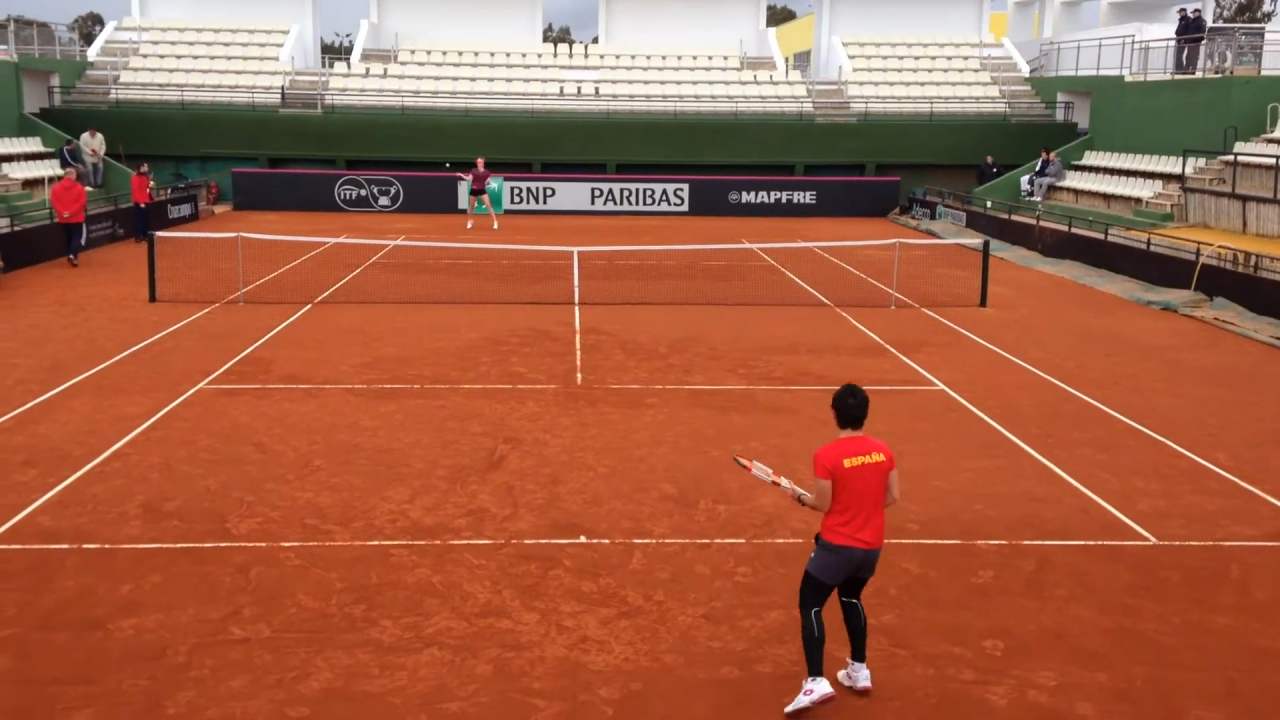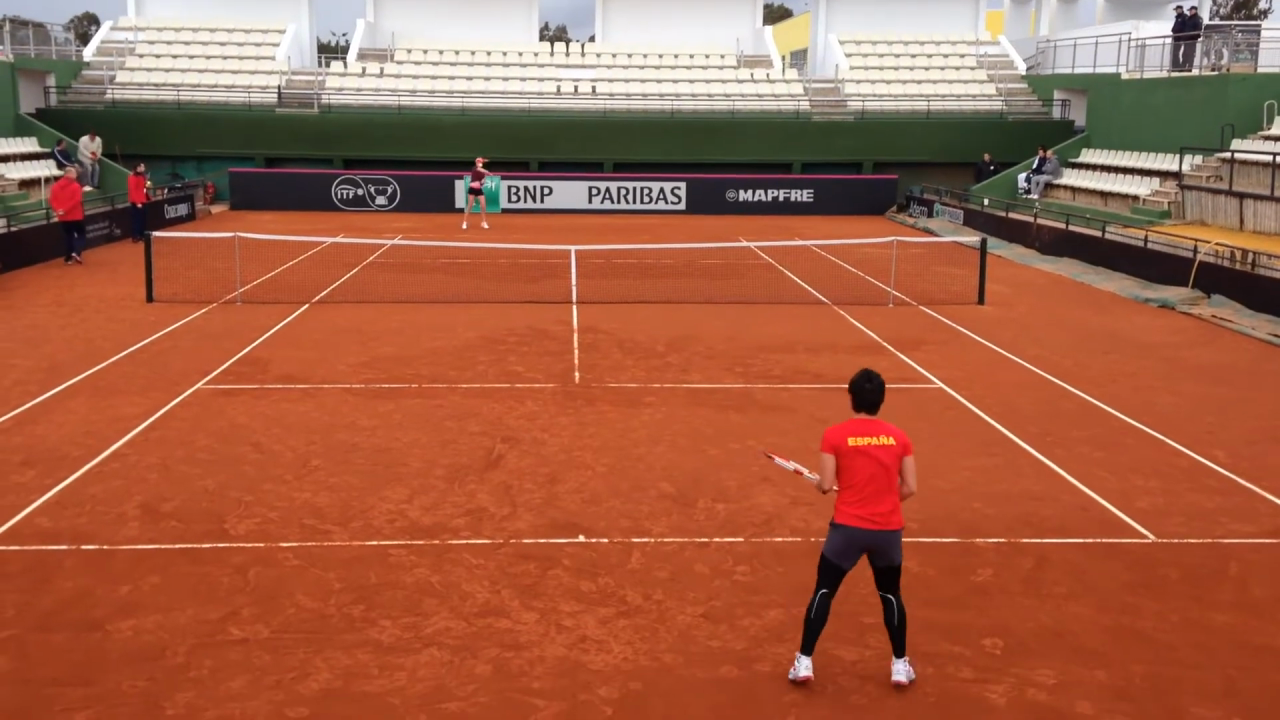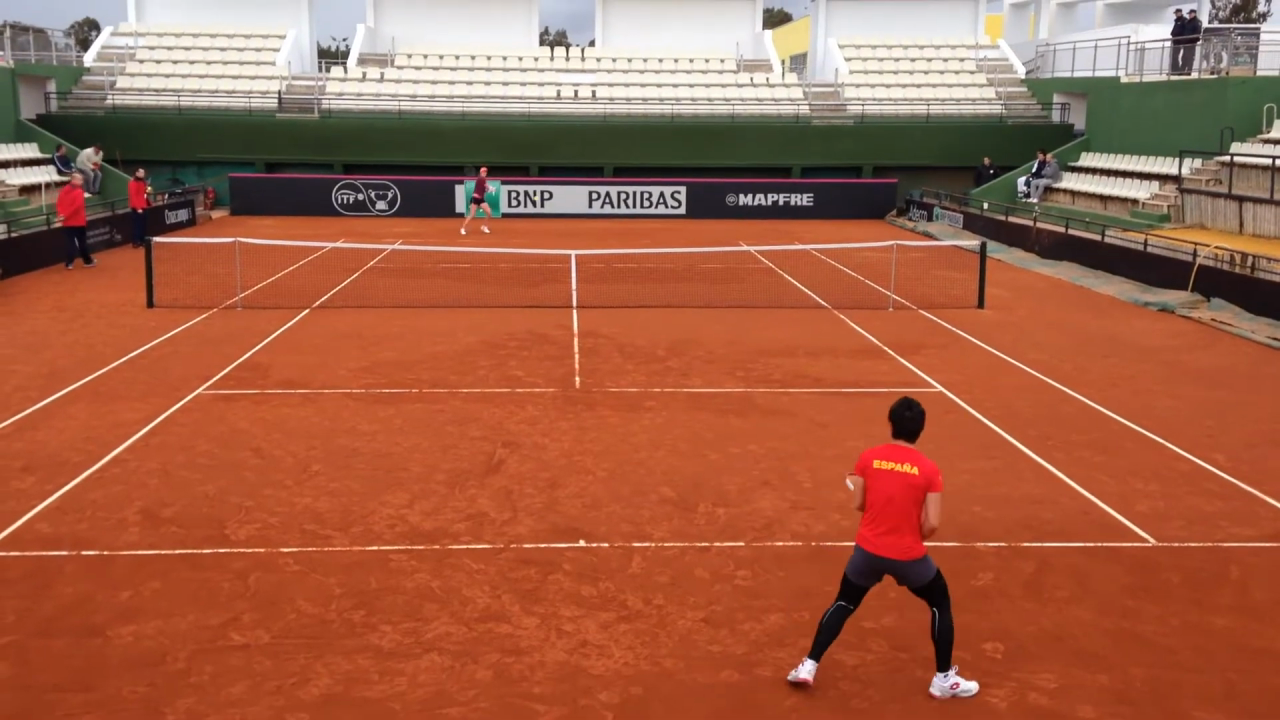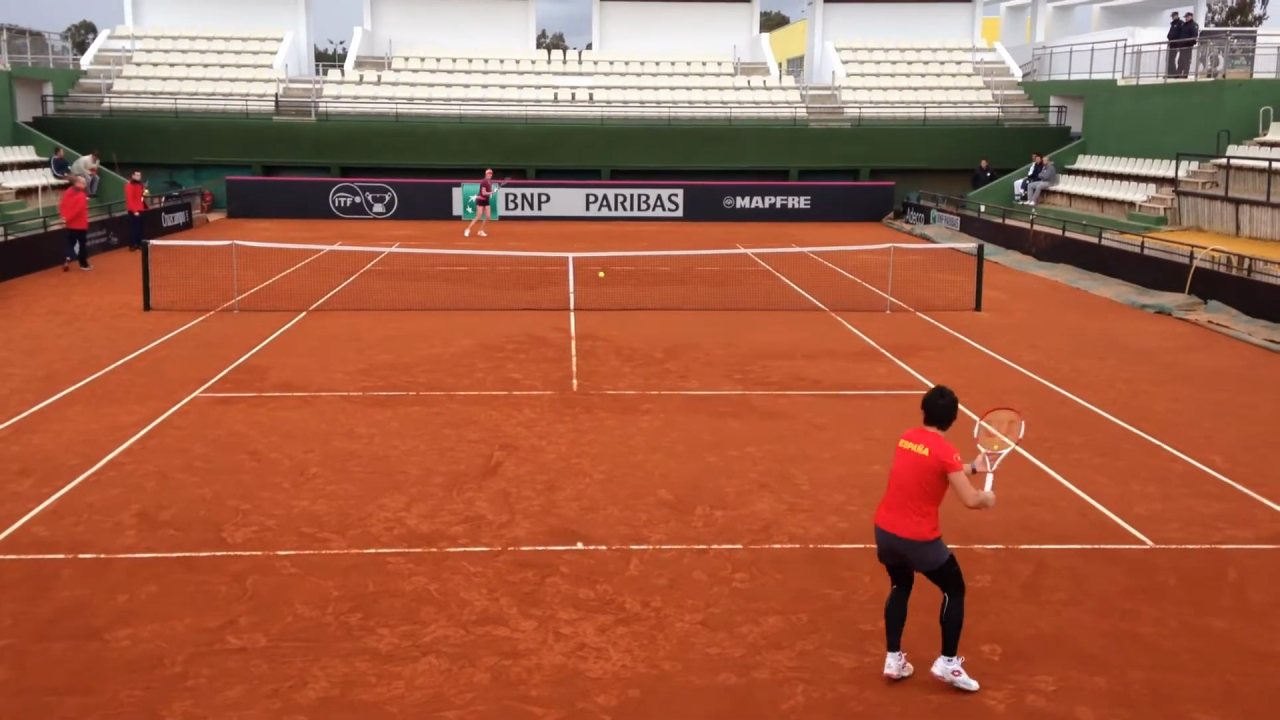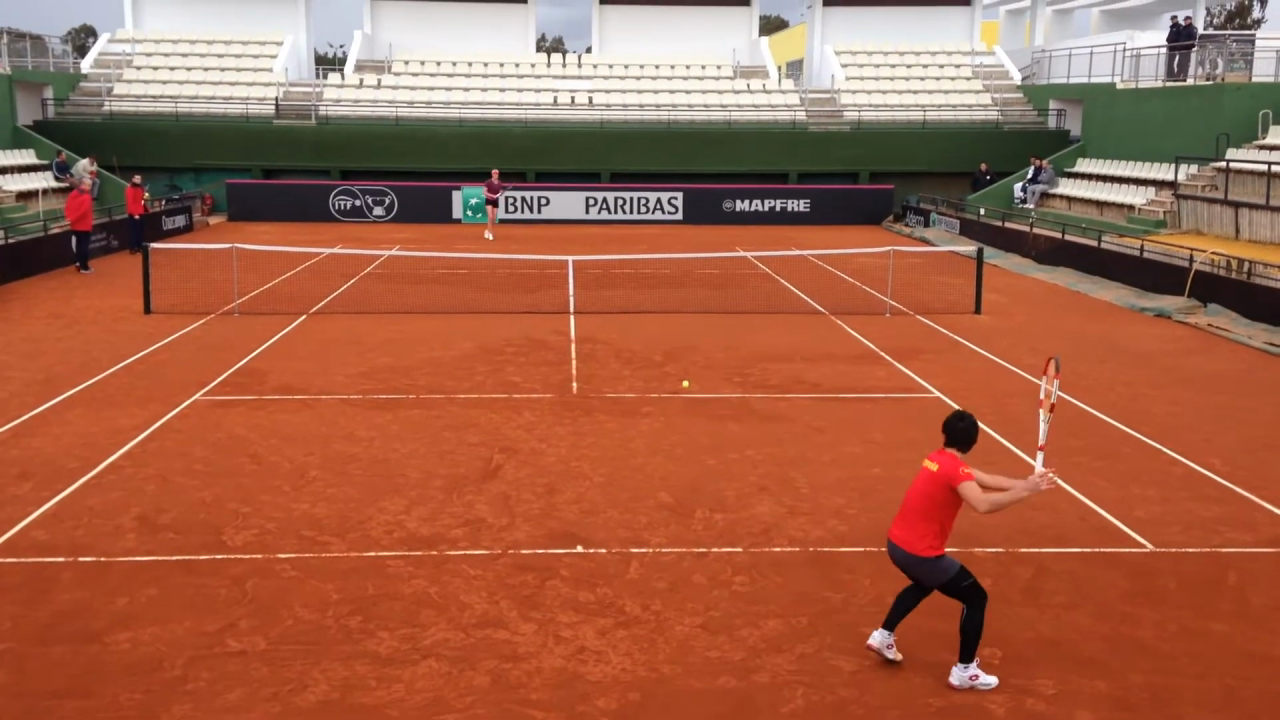
dt=0.2s
person 1, frame 1
left shoulder: (826, 455)
right shoulder: (883, 451)
left elbow: (823, 505)
right elbow: (893, 497)
left wrist: (801, 497)
left hip: (837, 545)
right hip: (872, 545)
left knee: (810, 606)
right knee: (851, 598)
left ankle: (816, 682)
right ankle: (859, 671)
person 1, frame 2
left shoulder: (834, 435)
right shoulder: (898, 437)
left elbow: (826, 485)
right elbow: (910, 488)
left wrist: (826, 484)
left hip: (848, 527)
right hip: (888, 531)
left knee: (824, 591)
right knee: (890, 594)
left ankle: (804, 661)
right ankle: (900, 665)
person 1, frame 3
left shoulder: (868, 458)
right shoulder: (929, 470)
left elbow: (859, 503)
right elbow: (932, 524)
right wrist: (910, 536)
left hip: (868, 550)
right hip: (909, 556)
left knee: (844, 604)
right knee: (940, 604)
left ankle: (808, 667)
right ankle: (944, 678)
person 1, frame 4
left shoulder: (906, 438)
right shoulder: (945, 451)
right elbow: (970, 499)
left wrist: (970, 468)
right wrist: (988, 498)
left hip: (884, 530)
right hip: (920, 538)
left knee: (900, 587)
right knee: (954, 591)
left ankle: (893, 658)
right ankle: (948, 663)
person 1, frame 5
left shoulder: (936, 458)
right shoulder: (955, 468)
left elbow: (981, 480)
right elbow: (982, 505)
left wrist: (1028, 482)
right wrist: (1025, 491)
left hip: (896, 544)
right hip: (922, 555)
left knee: (922, 585)
right knee: (976, 599)
left ankle: (883, 636)
right ankle: (964, 671)
